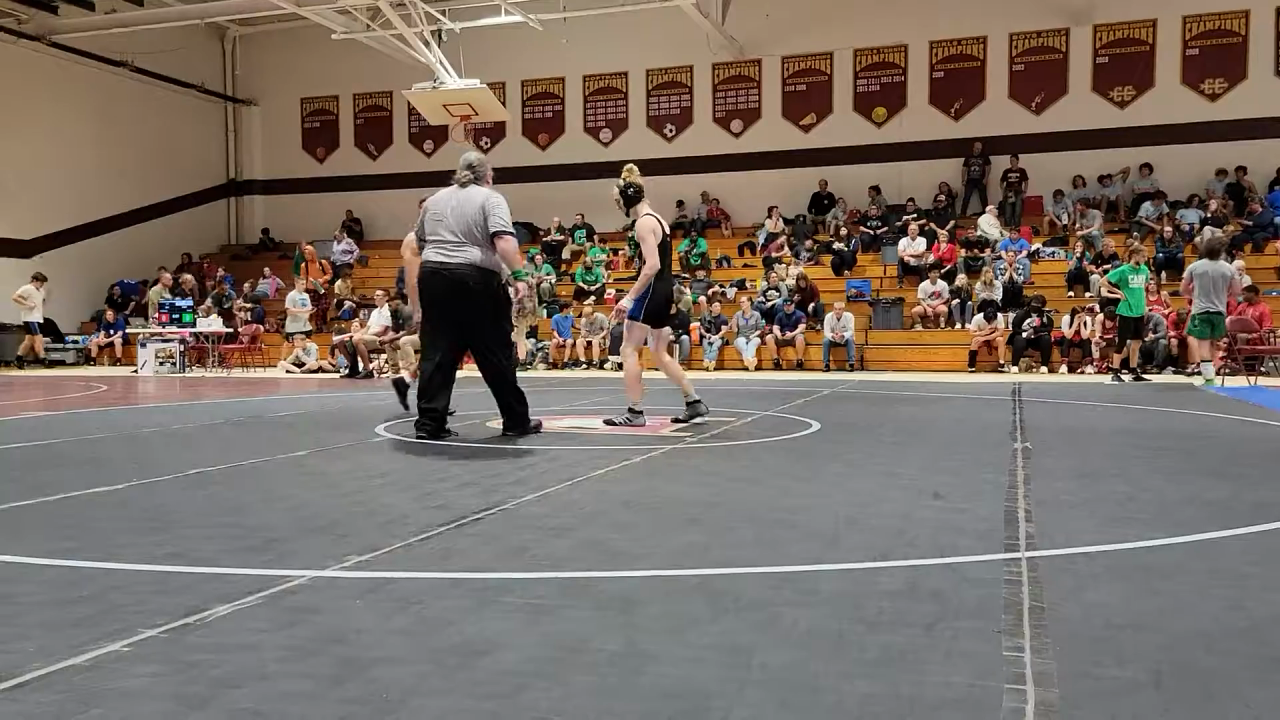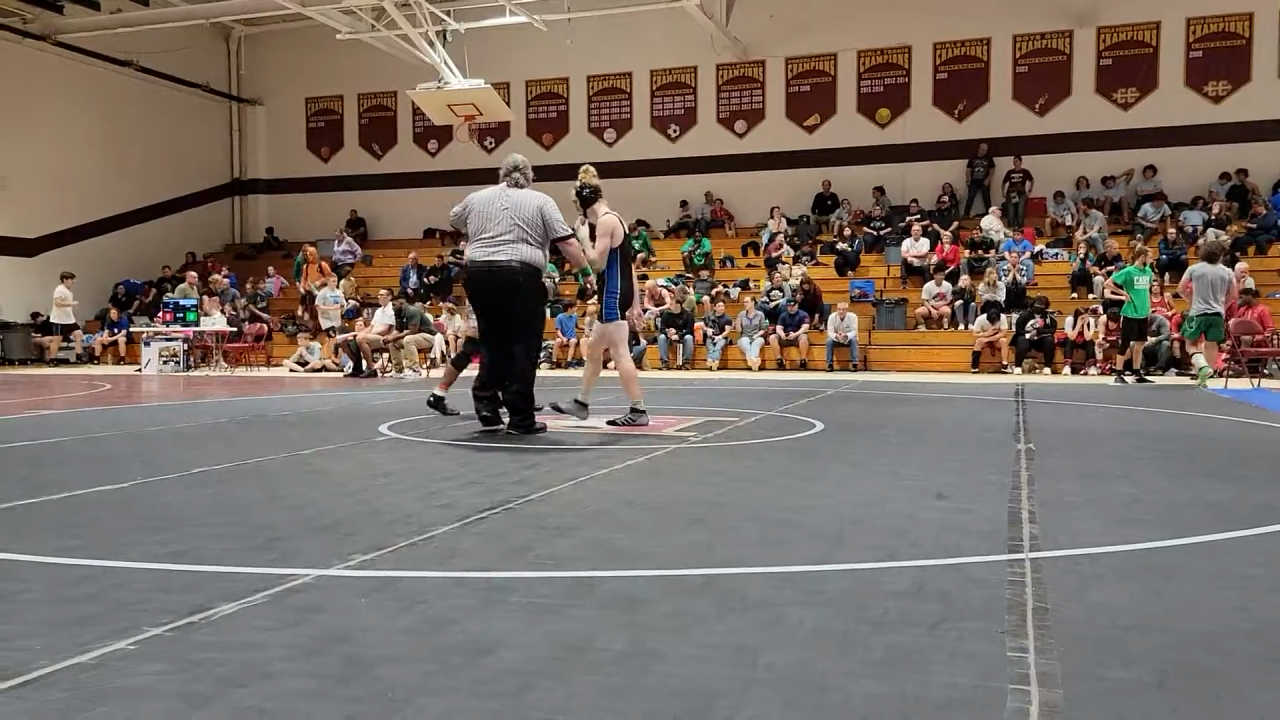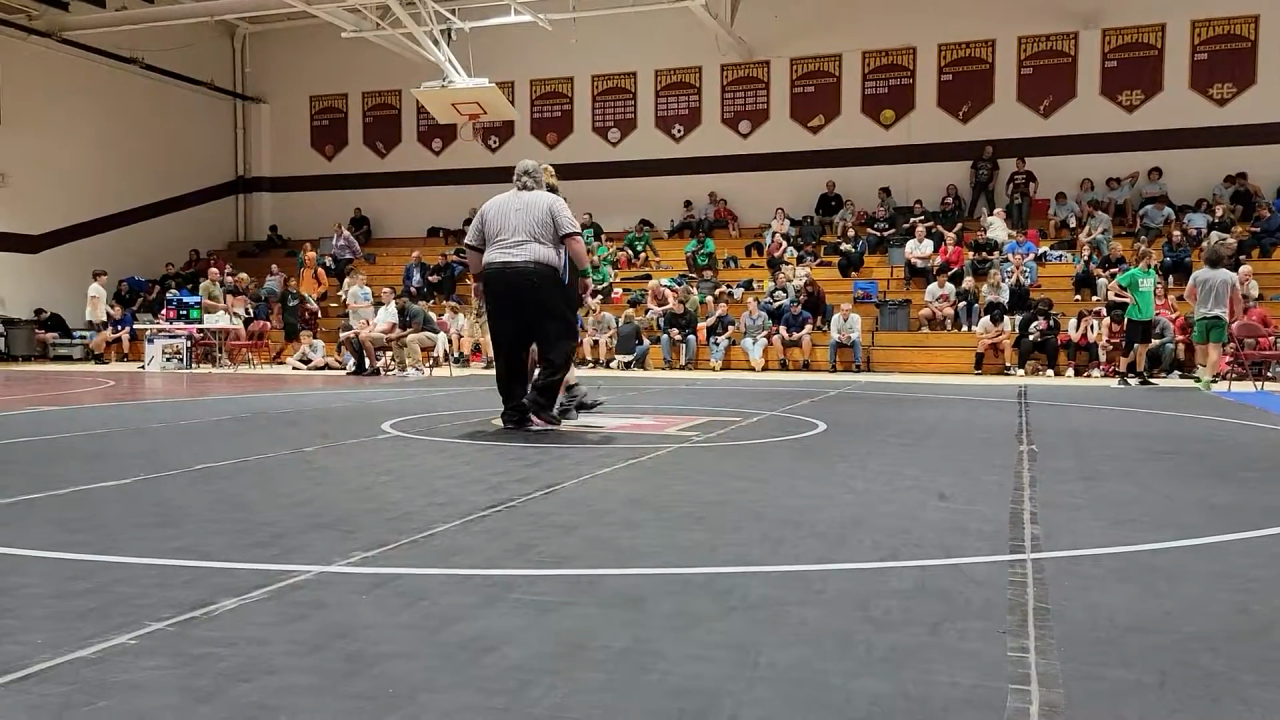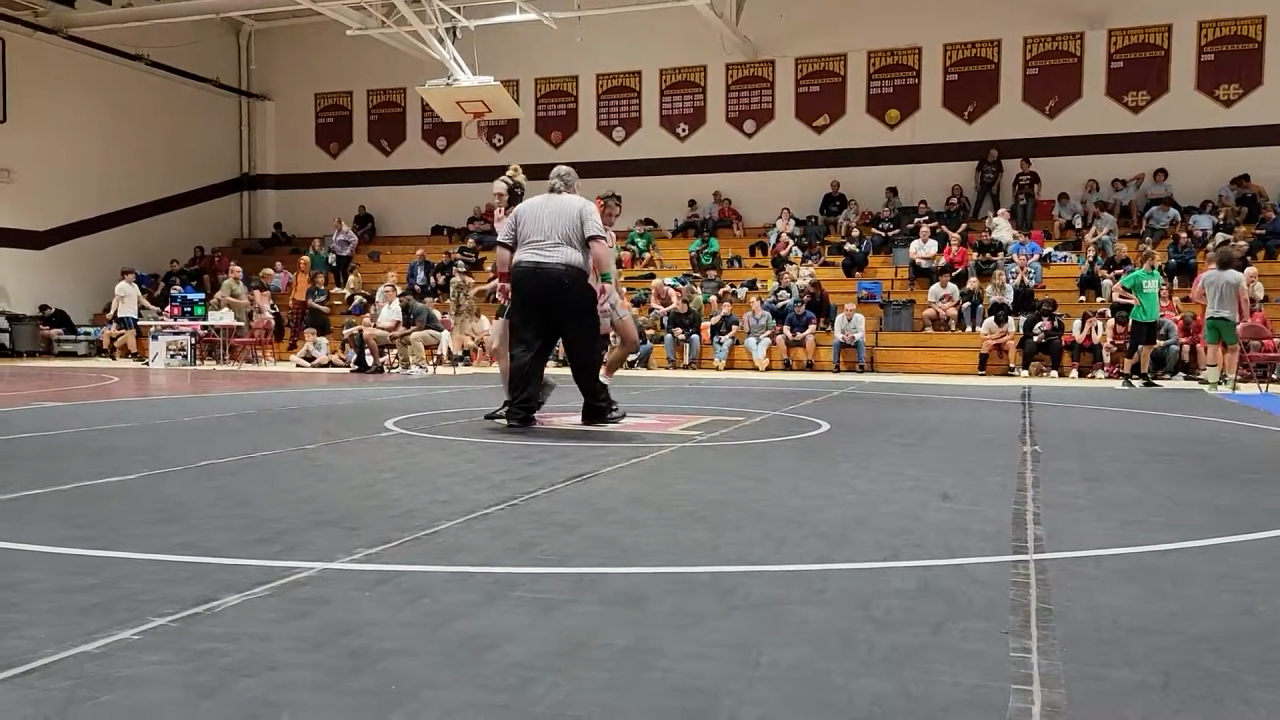
dt=0.4s
person 1, frame 1
left shoulder: (435, 199)
right shoulder: (490, 198)
left elbow: (417, 242)
right elbow: (505, 240)
right wrist: (518, 276)
left hip: (433, 278)
right hip: (474, 282)
left knee: (437, 353)
right knee: (495, 353)
left ankle: (429, 421)
right ankle: (517, 420)
person 1, frame 2
left shoulder: (477, 198)
right shoulder: (540, 201)
left elbow: (456, 219)
right elbow: (567, 242)
right wrist: (586, 272)
left hip: (479, 275)
right hip: (520, 278)
left knee: (492, 342)
right knee: (521, 348)
left ankle: (487, 406)
right ankle: (521, 418)
person 1, frame 3
left shoulder: (491, 205)
right shoulder: (552, 202)
left elbow: (472, 247)
right elbow: (573, 240)
left wrist: (478, 279)
right wrist: (585, 273)
left hip: (497, 279)
right hip: (538, 278)
left knee: (508, 348)
right knee: (559, 338)
left ankle: (514, 412)
right ankle: (540, 399)
person 1, frame 4
left shoulder: (524, 207)
right shoulder: (583, 206)
left elbow: (503, 246)
right elbow: (598, 244)
left wrist: (504, 279)
right wrist: (606, 279)
left hip: (526, 278)
right hip: (566, 280)
left knee: (526, 347)
right knee: (583, 346)
left ankle: (519, 412)
right ankle: (596, 408)
person 2, frame 1
left shoulder: (644, 223)
right shoulder: (658, 220)
left elbow: (652, 266)
left wrist: (630, 298)
right wrist: (629, 297)
left hip: (651, 292)
right hip: (664, 292)
left knee: (629, 350)
right knee: (660, 355)
left ankle: (635, 412)
right ankle: (694, 402)
person 2, frame 2
left shoulder: (605, 221)
right shoulder: (613, 219)
left elbow: (597, 262)
right elbow: (630, 266)
right wrist: (635, 303)
left hip: (612, 292)
right hip: (621, 291)
left knee: (618, 352)
right knee: (594, 349)
left ankle: (638, 410)
right ankle: (581, 403)
person 2, frame 3
left shoulder: (553, 218)
right shoulder: (567, 218)
left elbow: (544, 257)
left hip: (559, 291)
right hip: (570, 291)
left knee: (540, 347)
right knee: (558, 349)
left ankle: (573, 391)
right ankle: (567, 402)
person 2, frame 4
left shoulder: (526, 222)
right shoulder: (511, 223)
left elbow: (515, 261)
left wrist: (501, 228)
right wrist: (491, 285)
left hip: (522, 290)
right hip: (511, 290)
left knee: (501, 348)
right knee: (504, 348)
left ankle: (516, 402)
right ankle: (540, 385)
